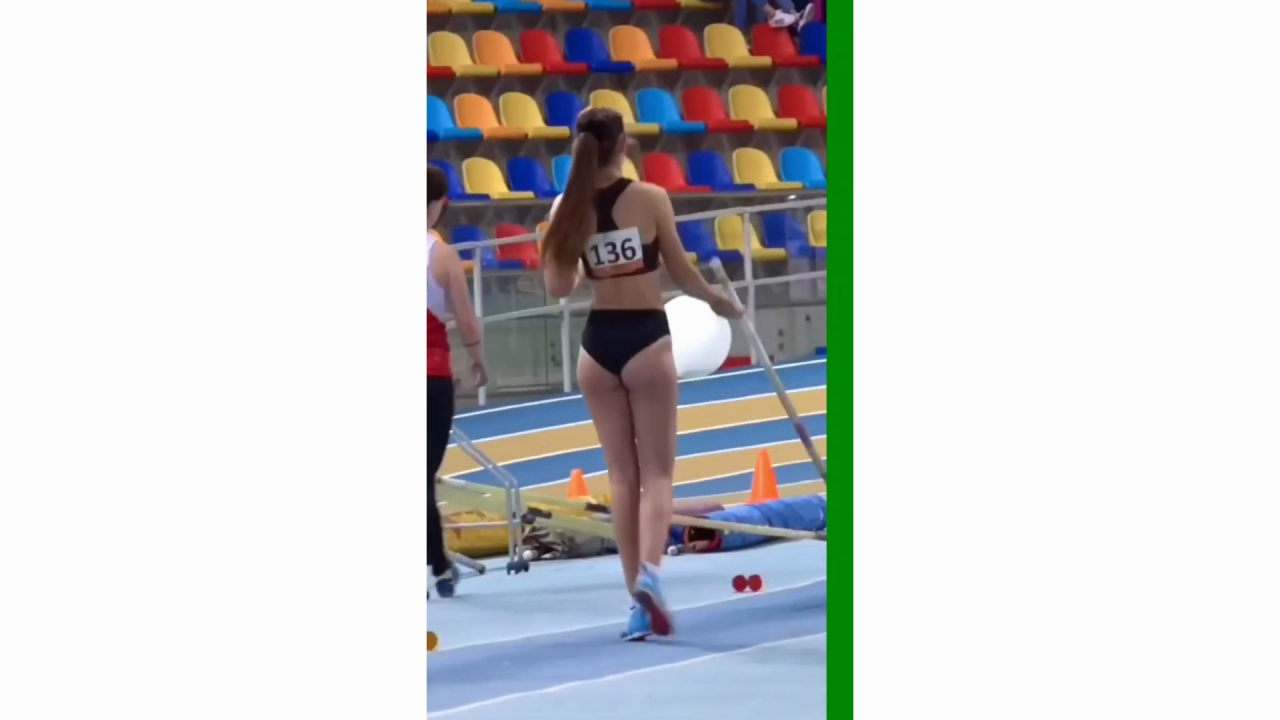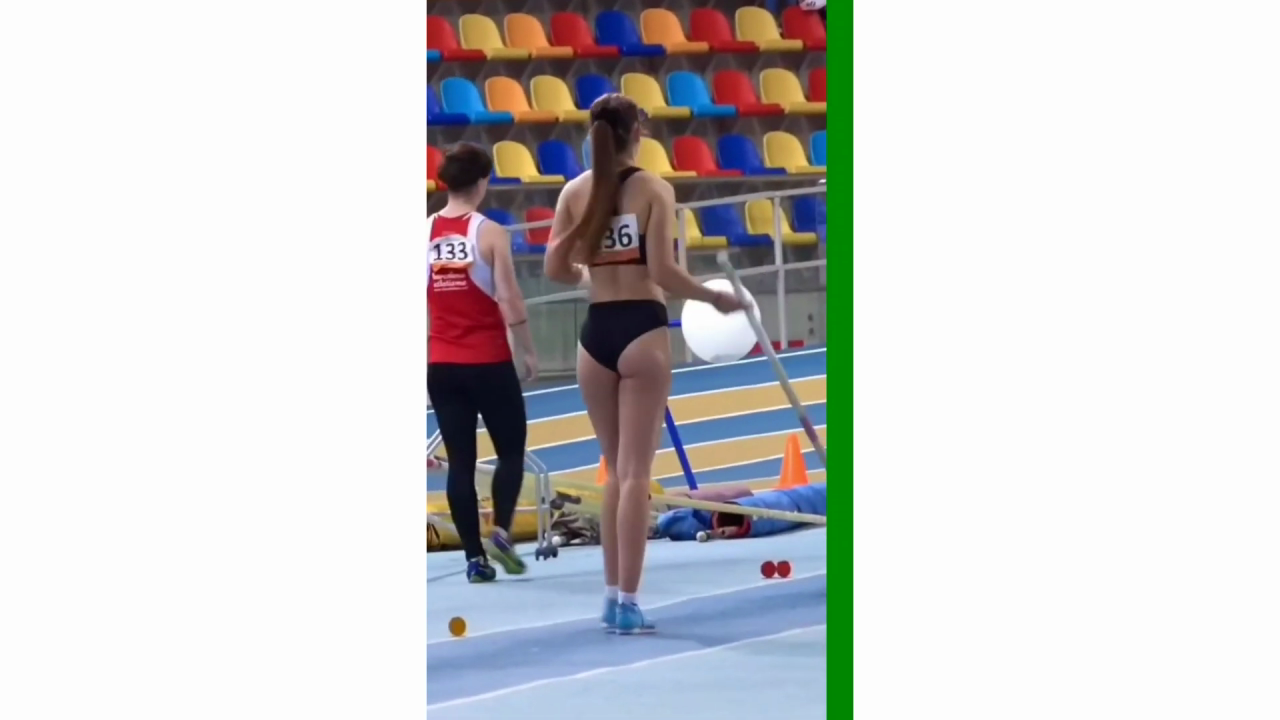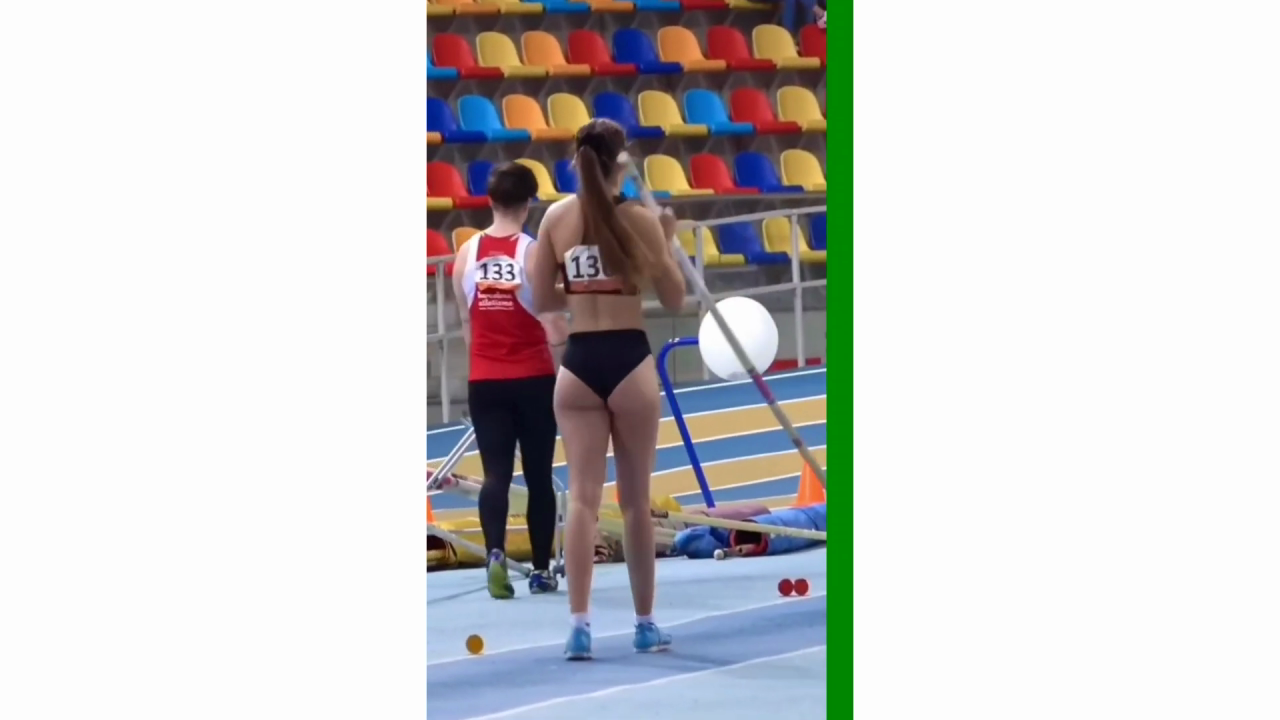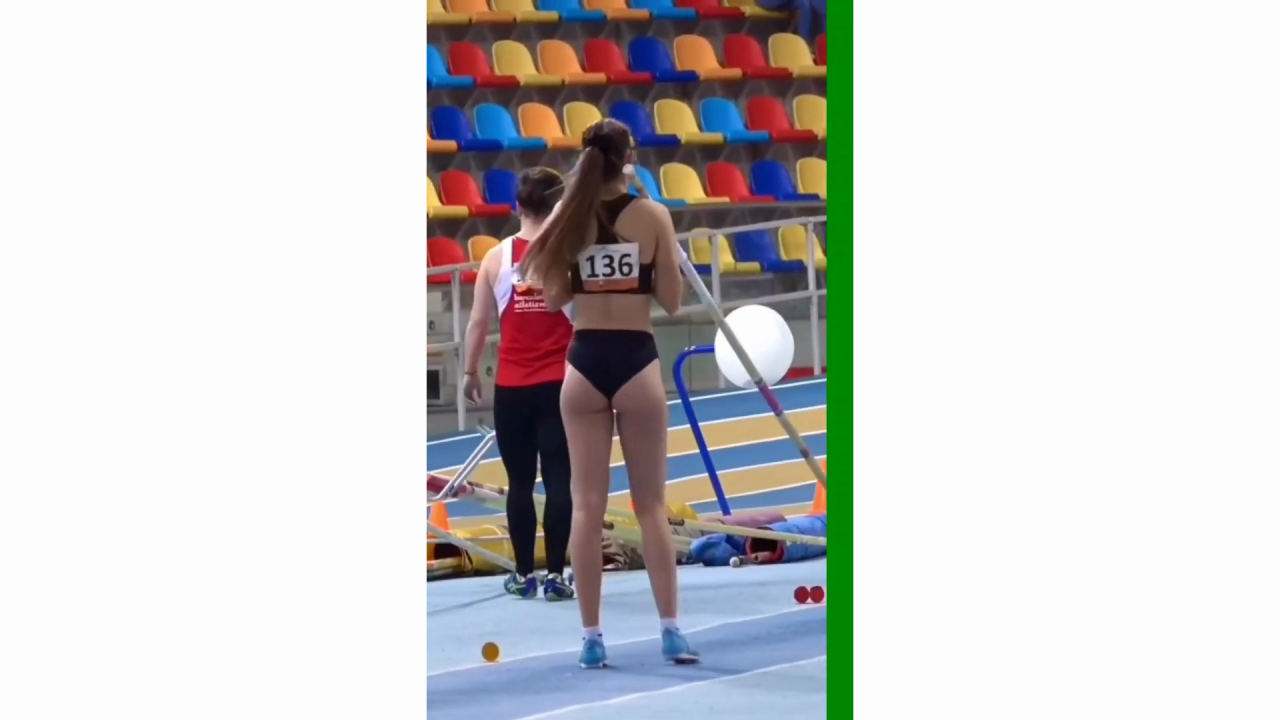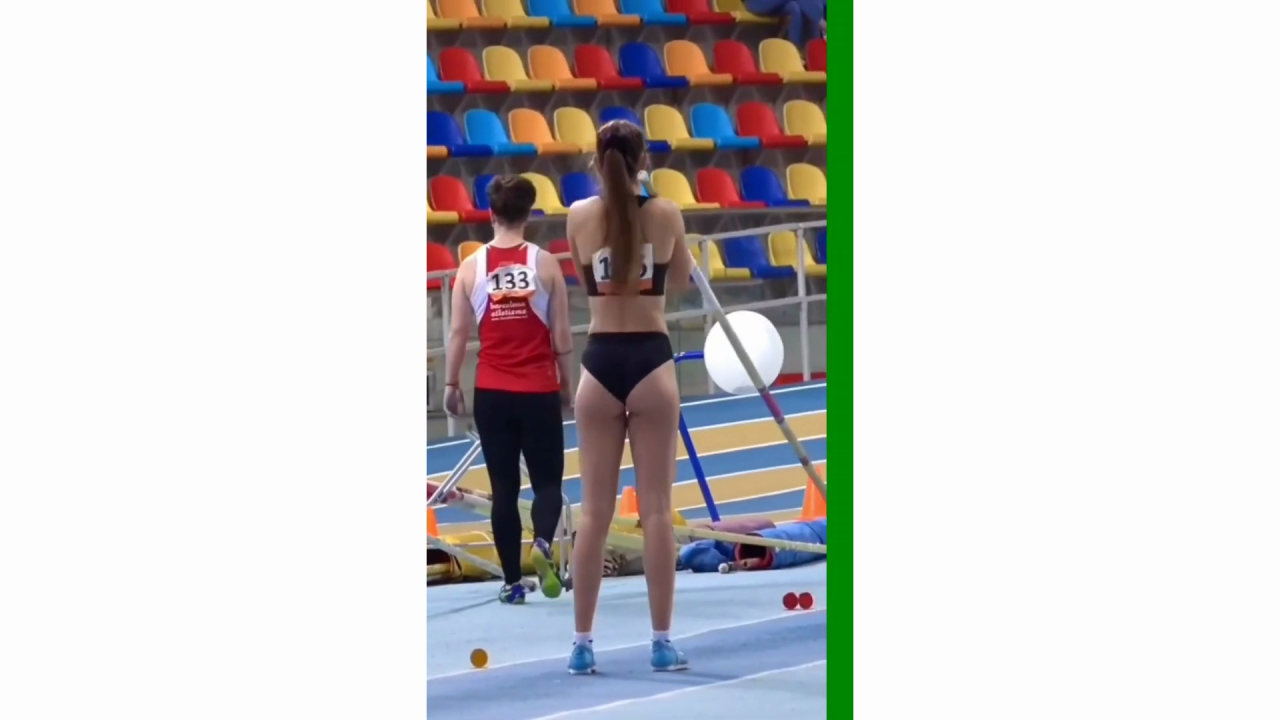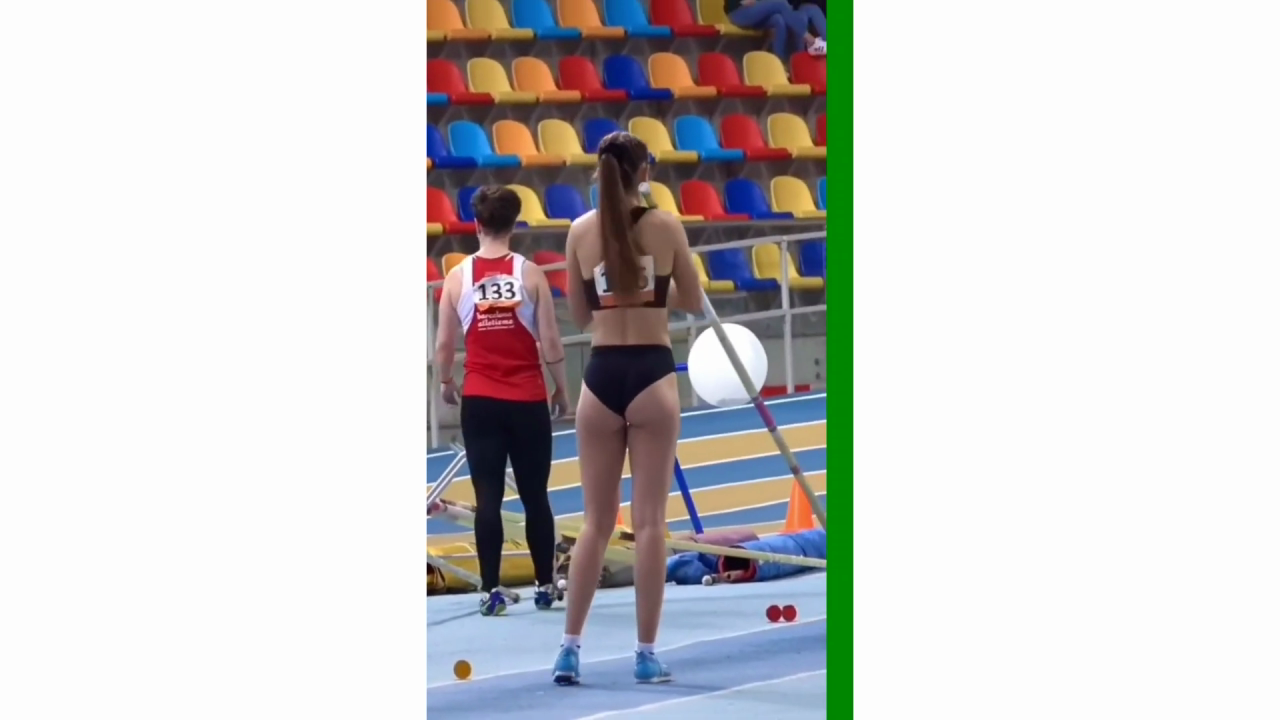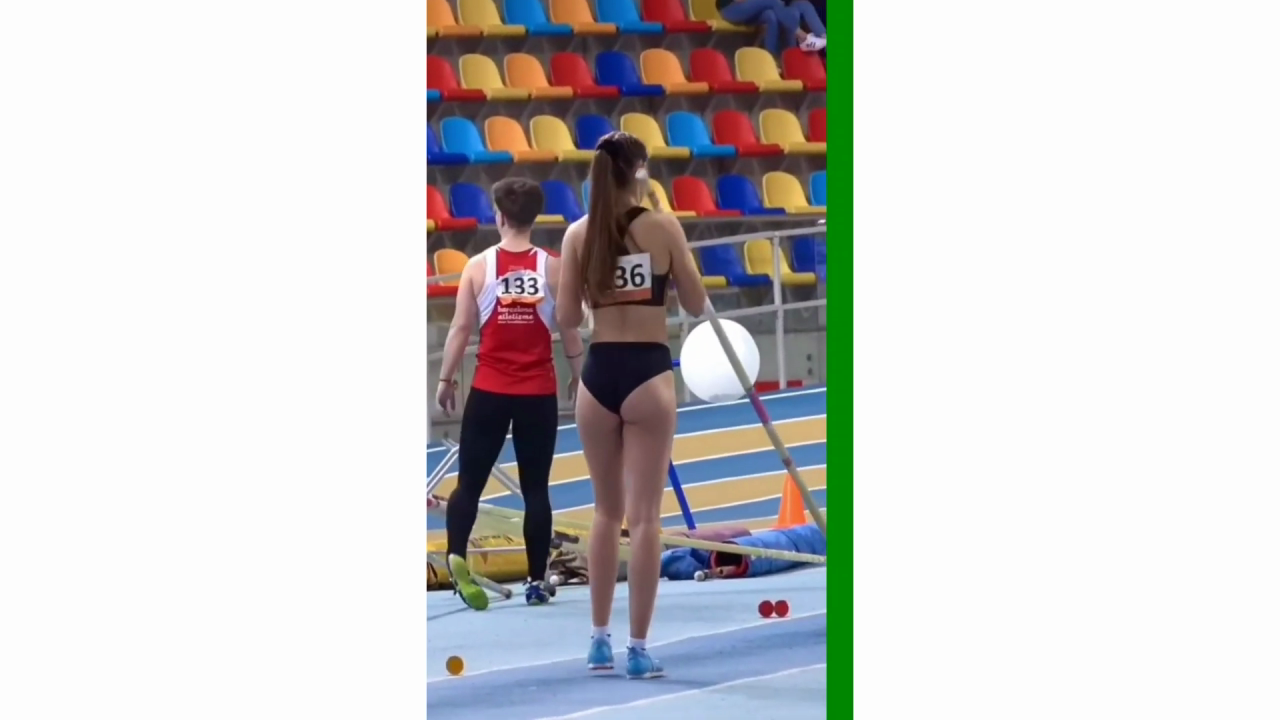
dt=0.4s
person 1, frame 1
left shoulder: (568, 206)
right shoulder: (652, 199)
left elbow: (558, 288)
right elbow: (683, 275)
right wrist: (720, 301)
left hip: (598, 342)
right hip: (646, 340)
left knee: (623, 478)
right knee: (654, 473)
left ankle: (639, 601)
right ankle: (649, 577)
person 1, frame 2
left shoulder: (574, 191)
right shoulder: (654, 189)
left elbow: (556, 269)
right elbow: (663, 273)
right wrist: (715, 296)
left hip: (596, 334)
right hip: (642, 331)
left knee: (616, 470)
right knee: (636, 473)
left ankle: (611, 591)
right ankle: (628, 602)
person 1, frame 3
left shoulder: (556, 217)
right shoulder: (642, 220)
left elbow: (540, 299)
right elbow: (674, 300)
right wrist: (667, 243)
left hip: (577, 365)
right hip: (628, 361)
left knee: (582, 498)
right knee: (635, 502)
left ankle: (579, 624)
right ankle: (645, 624)
person 1, frame 4
left shoulder: (564, 215)
right shoulder: (652, 215)
left elbow: (557, 294)
right elbow: (674, 302)
left hip: (585, 364)
right hip: (636, 362)
left knee: (589, 505)
right knee: (651, 505)
left ankle: (591, 637)
right ankle: (671, 629)
person 1, frame 5
left shoulder: (579, 215)
right shoulder: (666, 213)
left hip: (600, 364)
right hip: (650, 363)
left knee: (595, 511)
right knee: (655, 509)
left ankle: (582, 643)
right ankle: (662, 641)
person 1, frame 6
left shoulder: (580, 231)
right shoulder: (666, 226)
left elbow: (578, 315)
right elbow: (693, 303)
left hip: (600, 377)
right hip: (652, 376)
left knee: (597, 520)
right knee: (649, 520)
left ankle: (570, 644)
right ankle: (646, 653)
person 1, frame 7
left shoulder: (577, 234)
right shoulder: (661, 226)
left elbow: (565, 317)
right elbow: (697, 304)
left hip: (598, 375)
right hip: (648, 373)
left knee: (607, 511)
right knee: (643, 516)
left ankle: (600, 637)
right ankle: (638, 646)
person 2, frame 1
right shoulder: (440, 253)
right elbow: (465, 320)
right wrist: (479, 359)
right hip: (430, 379)
left knee: (423, 473)
right knee: (422, 475)
left ankle: (442, 569)
person 2, frame 2
left shoulder: (426, 234)
right shoulder: (490, 233)
right elbow: (509, 300)
right wrist: (529, 352)
left hip: (442, 365)
right hip: (489, 363)
left knee: (460, 462)
right knee: (511, 454)
left ankle: (475, 556)
right ankle: (501, 531)
person 2, frame 3
left shoulder: (466, 252)
right shoulder: (536, 252)
left elbow: (467, 322)
right elbow: (553, 321)
left hip: (486, 381)
right hip: (534, 380)
left knee: (495, 475)
right knee: (539, 476)
left ankle: (496, 552)
right ankle: (541, 570)
person 2, frame 4
left shoulder: (496, 257)
left elbow: (478, 323)
left wrist: (470, 373)
left hip: (511, 386)
right hip: (558, 384)
left knee: (519, 482)
right knee: (556, 481)
left ankle: (524, 574)
right ankle: (554, 573)
person 2, frame 5
left shoulder: (471, 266)
right shoulder: (545, 263)
left elbow: (458, 332)
right elbow: (562, 333)
left wrist: (451, 383)
right wrist: (567, 379)
left hip: (492, 393)
right hip: (540, 391)
left knee: (504, 488)
right knee: (547, 482)
left ankle: (512, 582)
right ankle: (543, 544)
person 2, frame 6
left shoulder: (458, 277)
right shoulder: (531, 274)
left elbow: (445, 343)
right elbow: (550, 341)
left wrist: (445, 382)
right wrist: (561, 389)
left hip: (479, 400)
right hip: (528, 400)
left knee: (487, 497)
right knee: (535, 496)
left ankle: (491, 588)
right ankle: (545, 585)
person 2, frame 7
left shoulder: (479, 266)
right shoulder: (552, 267)
left elbow: (461, 328)
right elbow: (570, 332)
left wrist: (445, 378)
right wrist: (578, 376)
left hip: (489, 391)
right hip: (539, 393)
left knee: (470, 481)
right knee: (535, 489)
left ankle: (457, 556)
right ankle: (537, 581)
